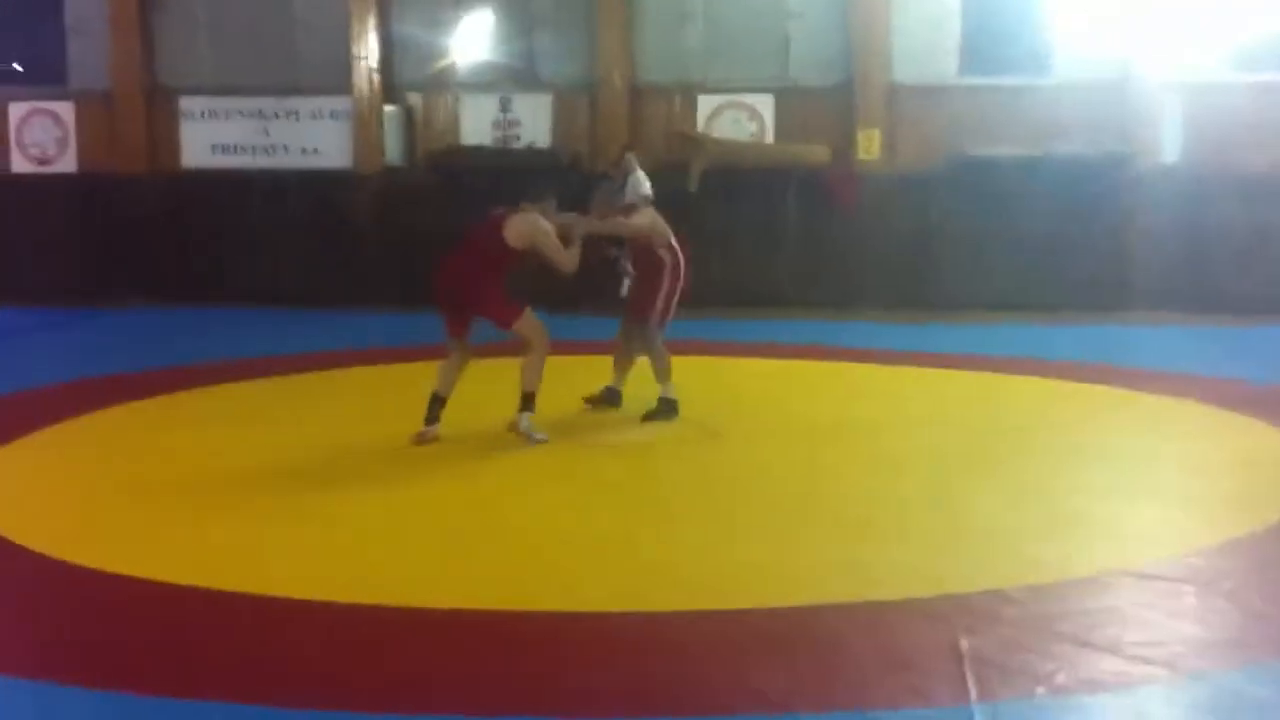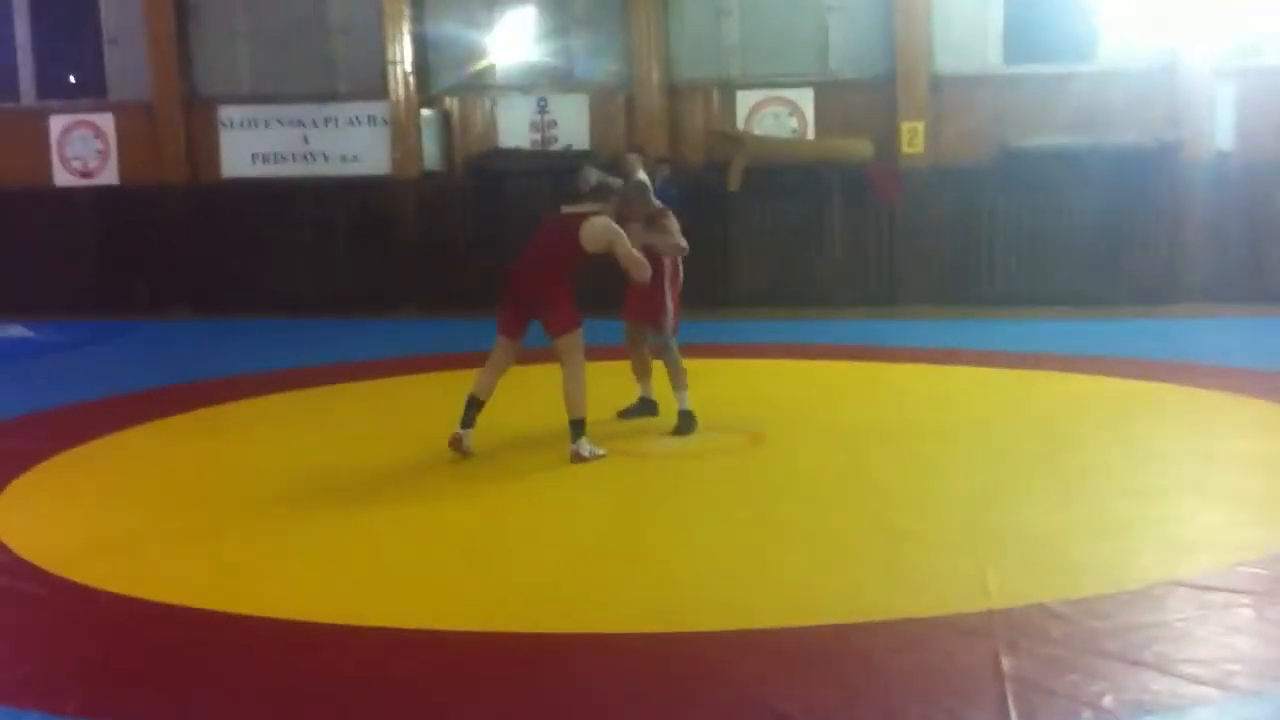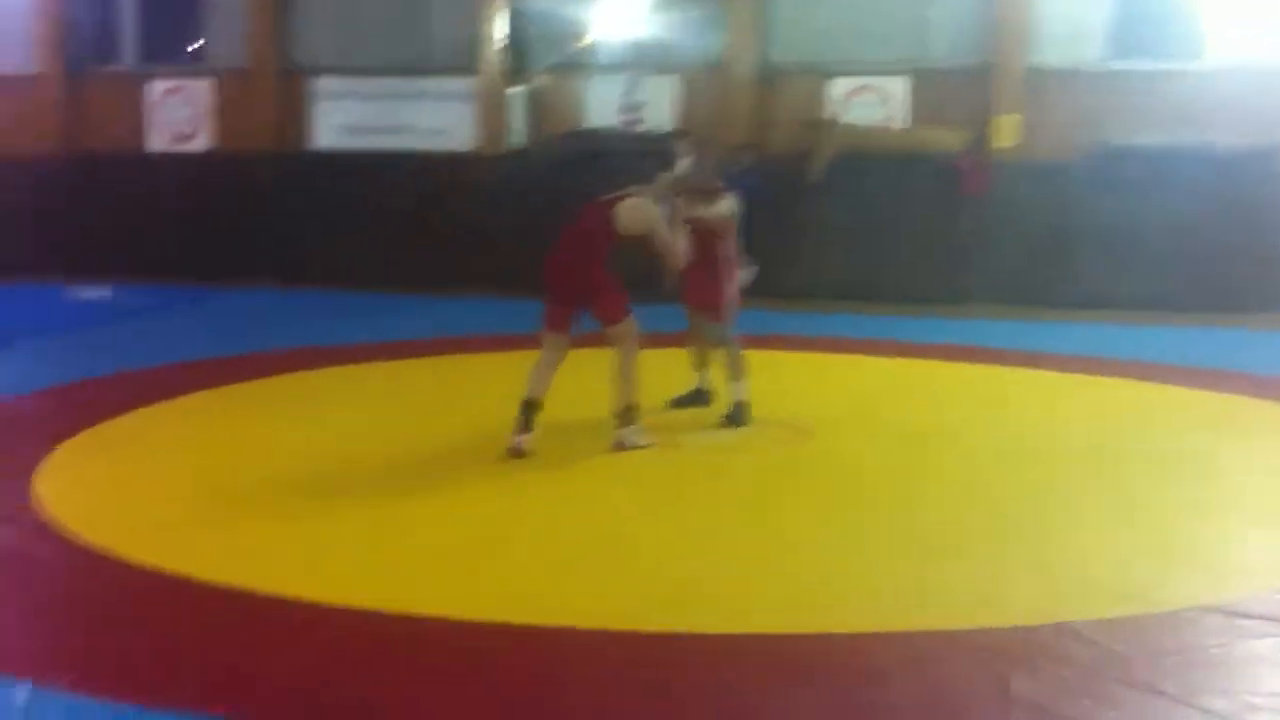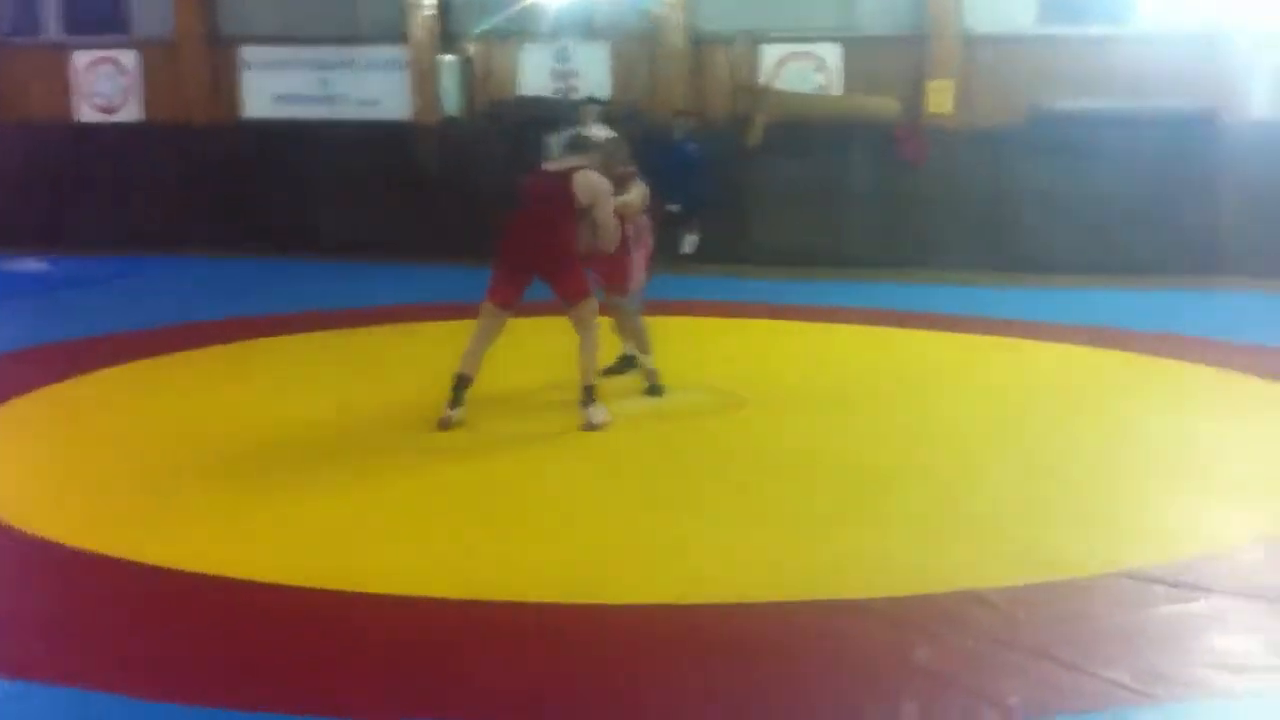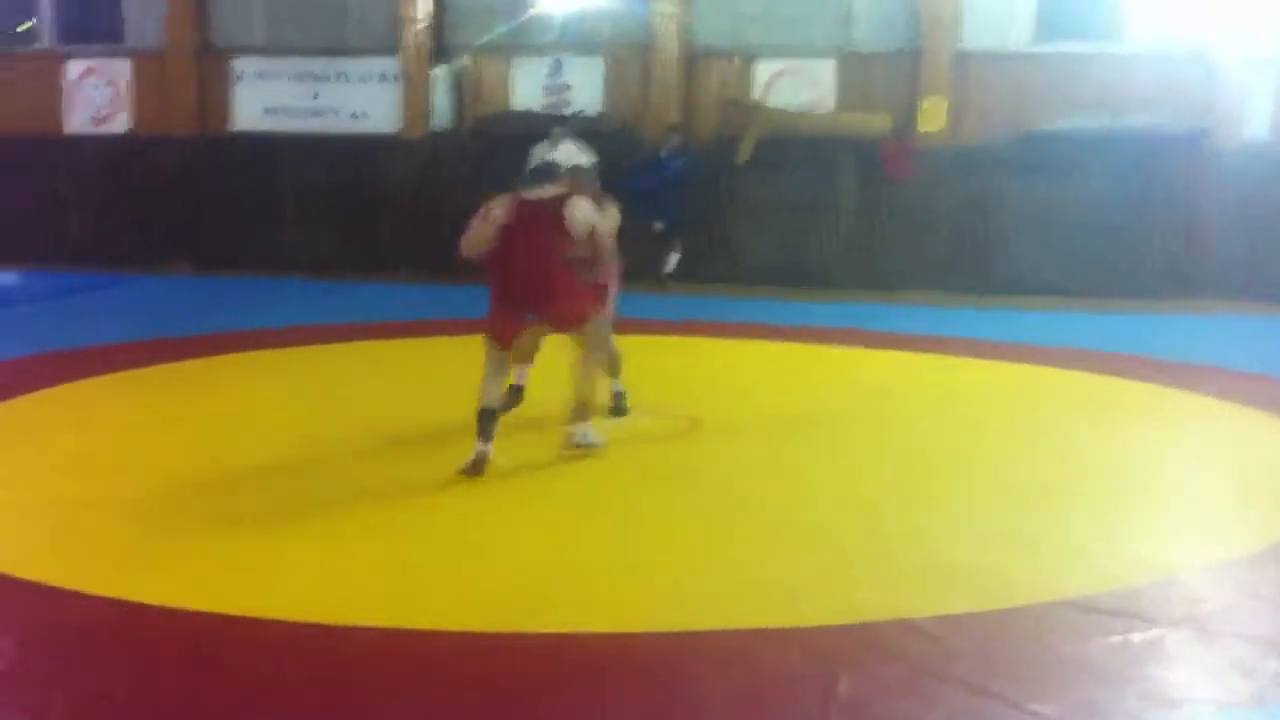
dt=0.4s
person 1, frame 1
left shoulder: (501, 216)
right shoulder: (536, 224)
right elbow: (567, 265)
right wrist: (576, 239)
left hip: (450, 281)
right hip: (482, 285)
left knee: (458, 352)
right knee: (538, 340)
left ankle: (430, 425)
right ankle: (525, 418)
person 1, frame 2
left shoulder: (561, 214)
right shoulder: (608, 227)
right elbow: (642, 274)
right wrist: (632, 251)
left hip: (519, 282)
right hip: (551, 288)
left knee: (499, 360)
right knee: (574, 362)
left ankle: (465, 430)
right ankle: (579, 444)
person 1, frame 3
left shoulder: (606, 201)
right shoulder: (647, 209)
right elbow: (677, 258)
right wrist: (676, 226)
left hip: (559, 269)
right hip: (593, 273)
left knee: (550, 354)
right knee: (628, 344)
left ankle: (522, 434)
right ankle: (627, 429)
person 1, frame 4
left shoulder: (537, 174)
right shoulder: (596, 182)
right elbow: (607, 243)
left hip: (516, 247)
right hip: (557, 251)
left knee: (486, 329)
right knee: (587, 326)
left ankle: (454, 406)
right ankle: (591, 408)
person 1, frame 5
left shoulder: (506, 203)
right shoulder: (581, 206)
left elbow: (469, 249)
right elbow: (605, 254)
left hip: (509, 285)
right hip: (555, 284)
left knee: (496, 365)
right knee: (597, 336)
left ankle: (483, 447)
right ankle: (580, 424)
person 2, frame 1
left shoulder: (643, 216)
right shoulder: (629, 214)
left elbow: (626, 225)
left wrist: (588, 227)
left hip: (666, 273)
right hip: (648, 274)
left knee: (650, 335)
right knee: (628, 330)
left ankle: (668, 401)
right ankle: (614, 391)
person 2, frame 2
left shoulder: (664, 218)
left elbow: (680, 247)
left wrist: (648, 239)
left hip: (662, 279)
right hip: (640, 278)
left knee: (665, 344)
right knee: (635, 339)
left ankle: (686, 411)
right ankle: (647, 399)
person 2, frame 3
left shoulder: (725, 199)
right shoulder: (693, 194)
left elbow: (712, 214)
left wrist: (688, 211)
left hip: (721, 269)
right hip: (697, 267)
left knee: (724, 334)
right knee: (696, 328)
left ankle: (740, 403)
right ankle: (702, 389)
person 2, frame 4
left shoulder: (635, 188)
left elbow: (625, 204)
left hip: (631, 245)
left knee: (627, 306)
right knee: (613, 302)
left ankle: (649, 368)
right ankle: (629, 355)
person 2, frame 5
left shoulder: (607, 210)
left elbow: (603, 231)
left hip: (597, 271)
right knee: (533, 324)
left ankle: (617, 392)
right ankle: (517, 386)
